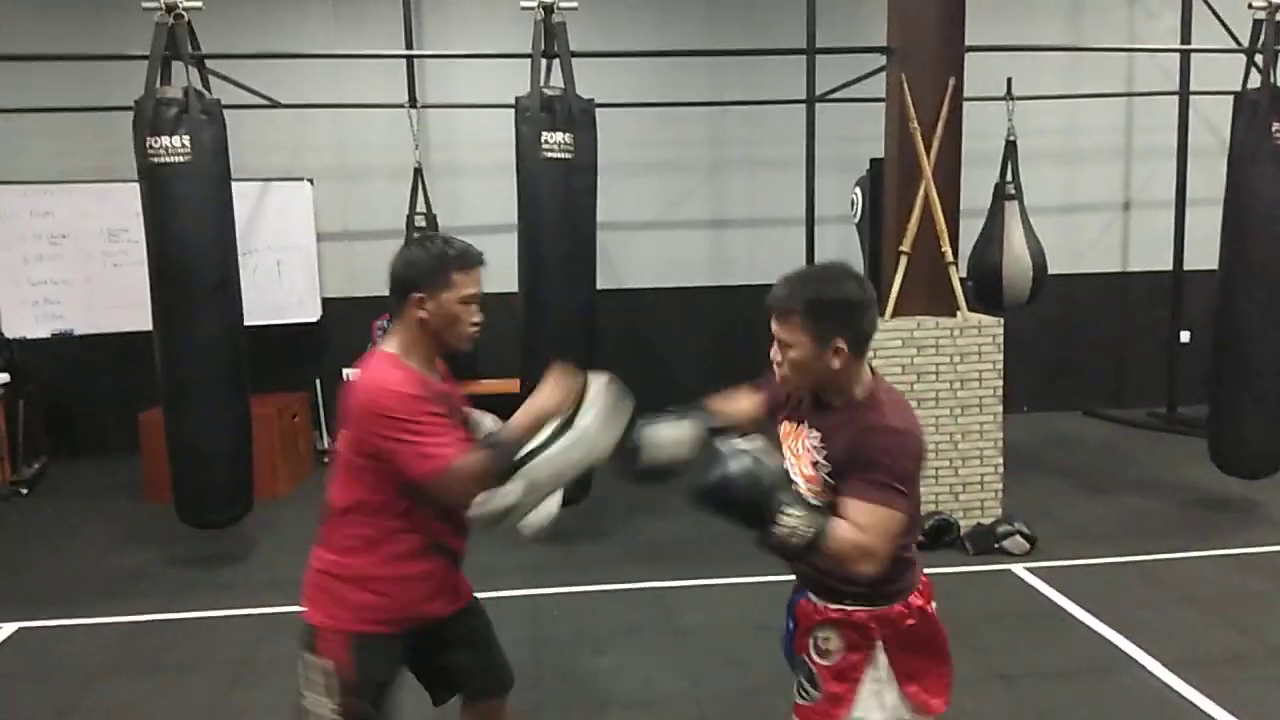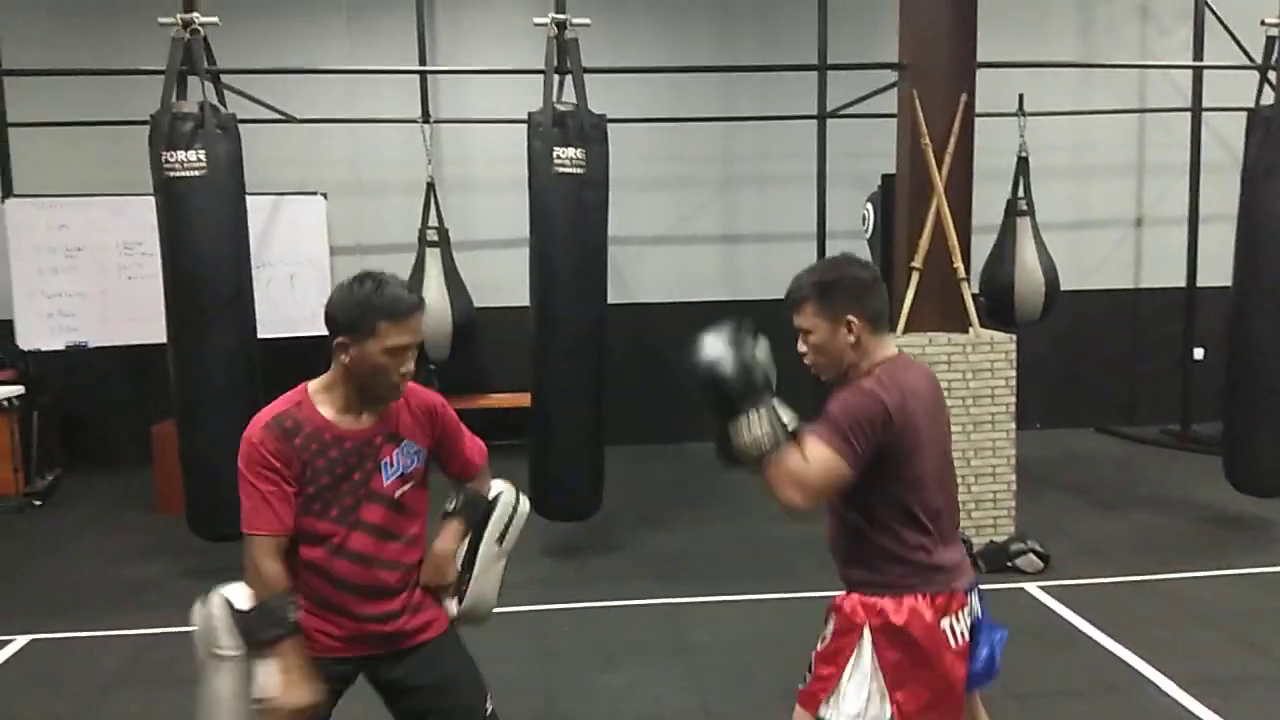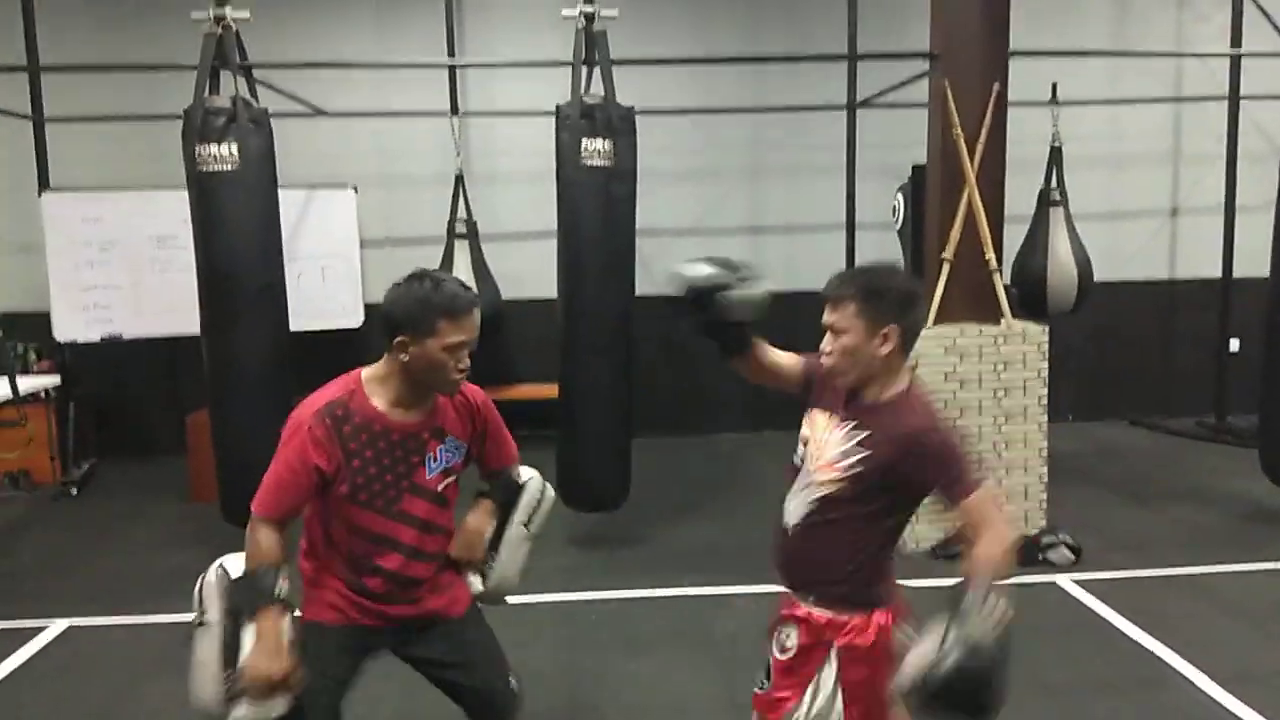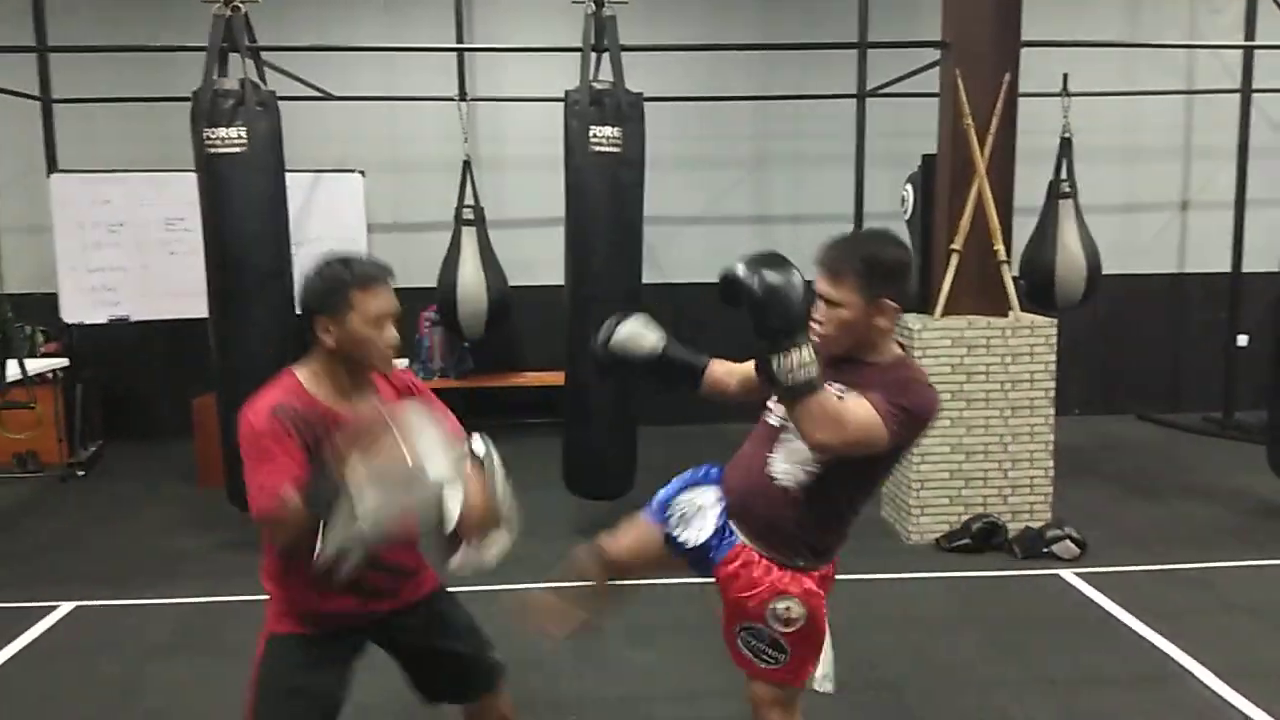
dt=0.3s
person 1, frame 1
left shoulder: (889, 431)
right shoulder: (801, 386)
left elbow: (865, 554)
right elbow: (738, 407)
left wrist: (774, 506)
right wrist: (674, 431)
left hip: (868, 612)
right hip: (821, 594)
person 1, frame 2
left shoulder: (867, 400)
right shoulder: (912, 376)
left elbow: (801, 488)
left wrist: (747, 405)
right wrist: (788, 430)
left hip: (893, 607)
right hip: (945, 589)
person 1, frame 3
left shoulder: (922, 426)
right shoulder: (837, 376)
left elbow: (993, 531)
right elbow: (770, 366)
right wrist: (732, 330)
left hip: (839, 616)
person 1, frame 4
left shoulder: (909, 396)
right shoulder: (818, 345)
left elbow: (828, 434)
right elbow: (739, 381)
left wrist: (784, 339)
right wrist: (666, 356)
left hip: (783, 568)
right hip: (720, 504)
right knee: (616, 552)
right ankle: (583, 602)
person 2, frame 1
left shoulder: (428, 373)
right shoulder: (384, 388)
right elbow: (466, 481)
right wrist: (536, 412)
left hip: (435, 588)
right hip: (357, 601)
person 2, frame 2
left shoulder: (424, 408)
right shoulder: (273, 434)
left elbow: (476, 473)
right elbow: (264, 558)
left wrist: (453, 534)
right wrist: (288, 669)
left hip: (412, 622)
right hip: (313, 633)
person 2, frame 3
left shoulder: (469, 405)
right shoulder: (321, 420)
left elbow: (506, 468)
right elbow: (264, 523)
left wrist: (481, 515)
right wrist: (269, 634)
left hip: (434, 599)
right hip: (338, 605)
person 2, frame 4
left shoulder: (401, 387)
right shoulder: (272, 417)
right elbow: (279, 522)
left wrist: (470, 489)
left hip: (404, 586)
right hip: (312, 610)
